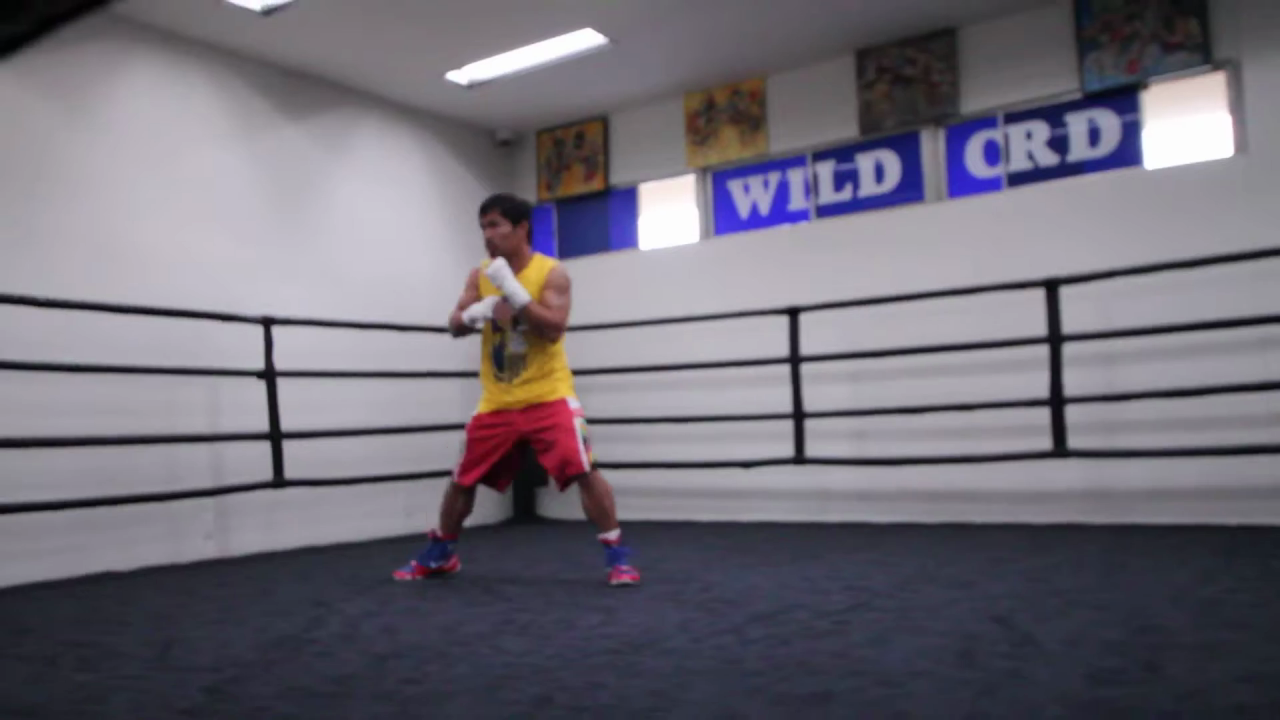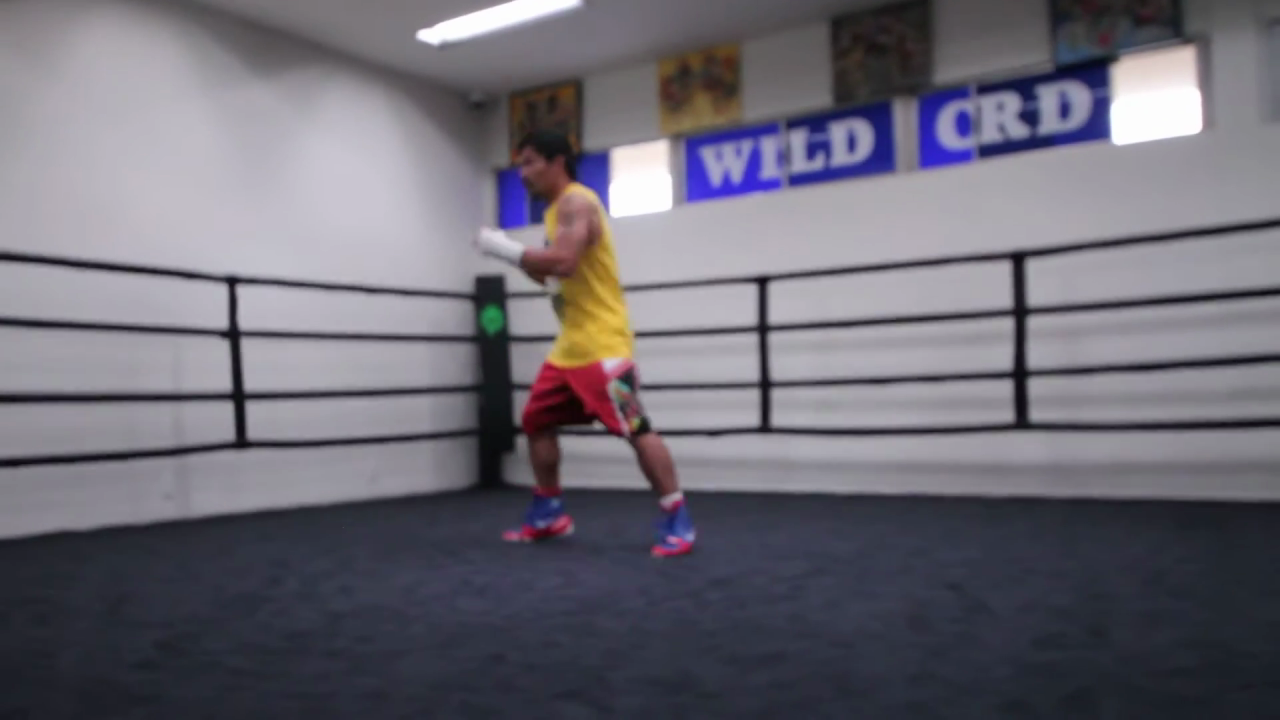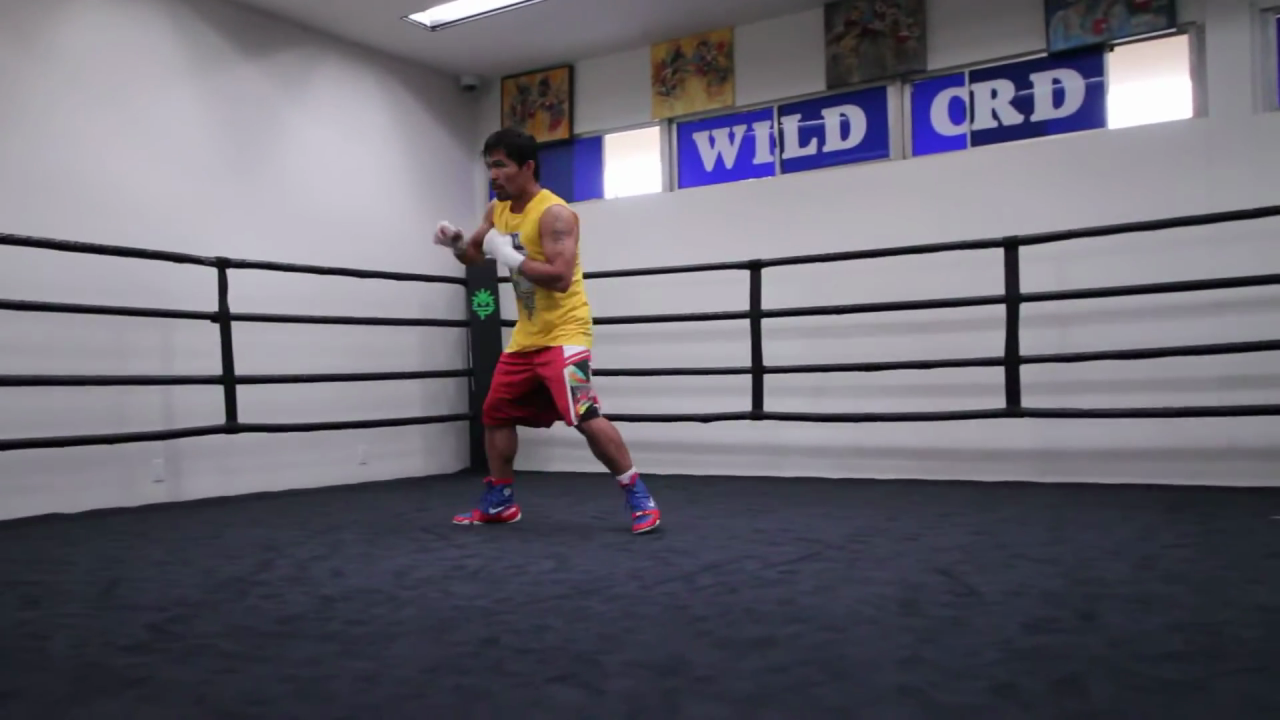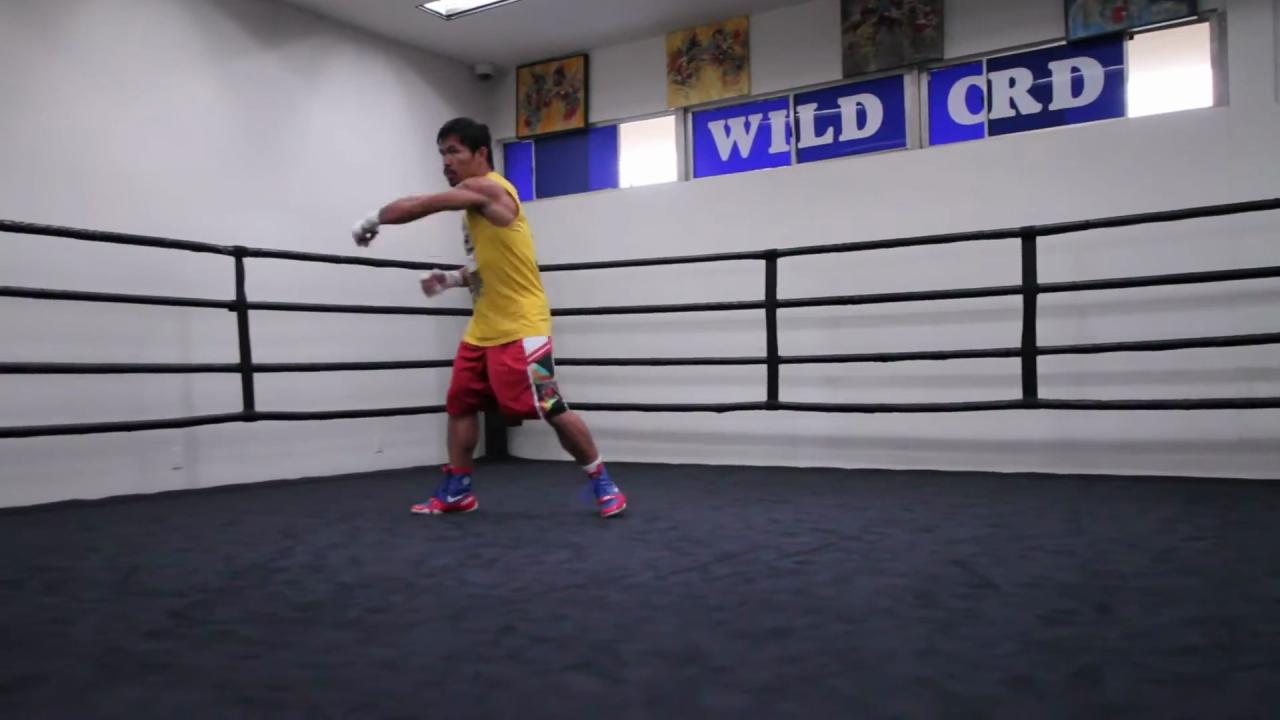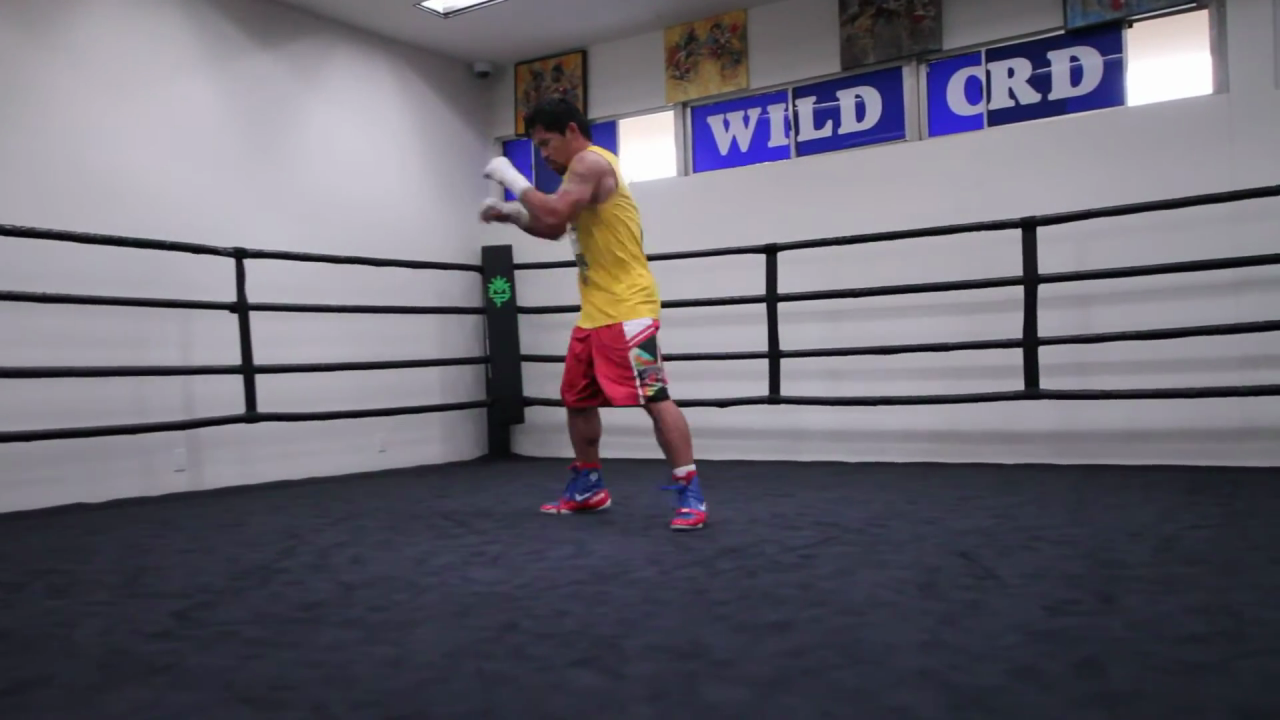
dt=1s
person 1, frame 1
left shoulder: (552, 274)
right shoulder: (482, 274)
left elbow: (553, 330)
right elbow: (456, 325)
left wrist: (511, 288)
right wrist: (474, 313)
left hip: (548, 394)
right hip: (498, 401)
left knee: (583, 470)
right knee: (463, 481)
left ankle: (618, 557)
right ankle: (439, 554)
person 1, frame 2
left shoulder: (577, 202)
right shoulder: (555, 211)
left elbow: (561, 263)
left wrist: (505, 247)
right wrist: (514, 257)
left hip: (602, 342)
right hip: (570, 345)
left knee: (635, 429)
right knee: (536, 424)
left ankle: (678, 522)
right ankle: (548, 515)
person 1, frame 3
left shoulder: (554, 213)
right shoulder: (499, 209)
left elbow: (560, 278)
right elbow: (474, 256)
left wrist: (507, 256)
right wrist: (456, 241)
left hip: (562, 332)
right hip: (526, 338)
left knee: (584, 416)
right knee: (496, 415)
left ankle: (639, 498)
right ankle: (500, 502)
person 1, frame 4
left shoulder: (488, 189)
right shoulder: (473, 194)
left elbow: (419, 206)
left wrist: (372, 221)
right wrist: (453, 279)
left hip: (521, 326)
right hip: (483, 328)
left knee: (552, 410)
right knee: (459, 406)
left ankle: (604, 484)
right ankle: (457, 490)
person 1, frame 5
left shoulder: (591, 164)
right shoulder: (581, 171)
left elbow: (553, 216)
right elbow: (551, 229)
left wrist: (511, 178)
right wrist: (508, 213)
left hip: (627, 307)
right hip: (596, 312)
left knee: (652, 397)
right knee: (577, 399)
left ankle: (691, 493)
right ankle: (587, 488)
